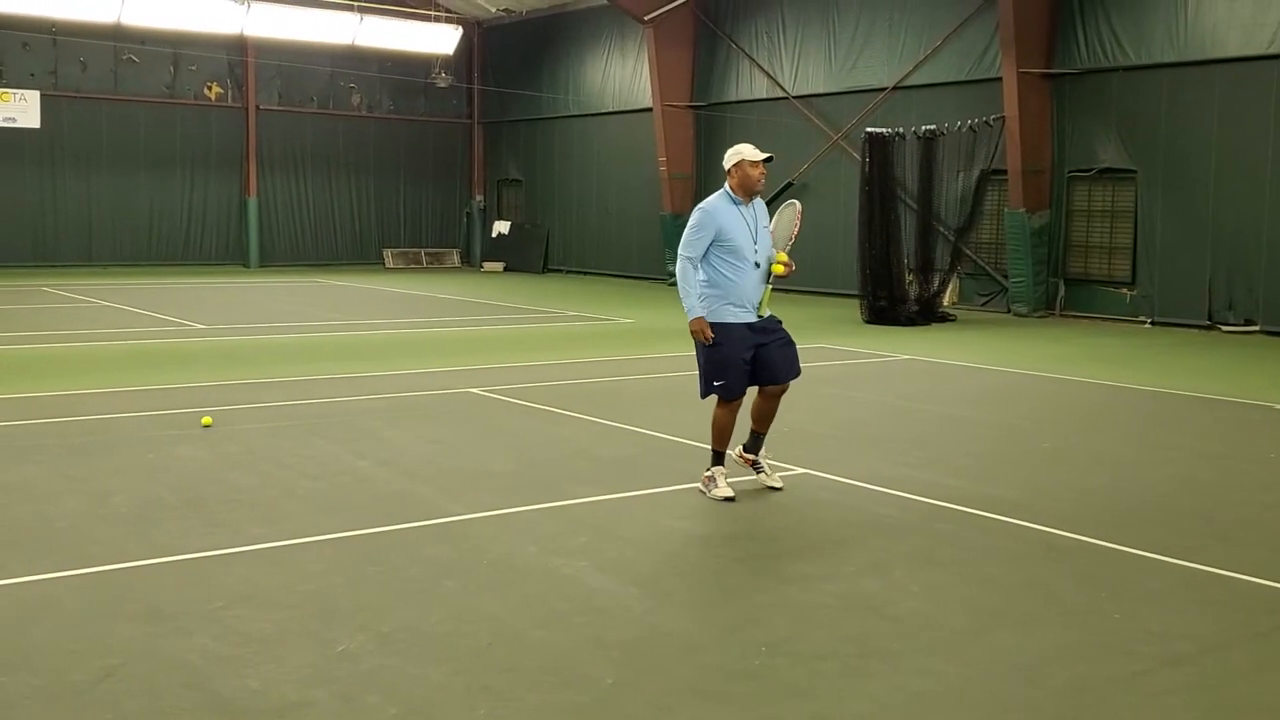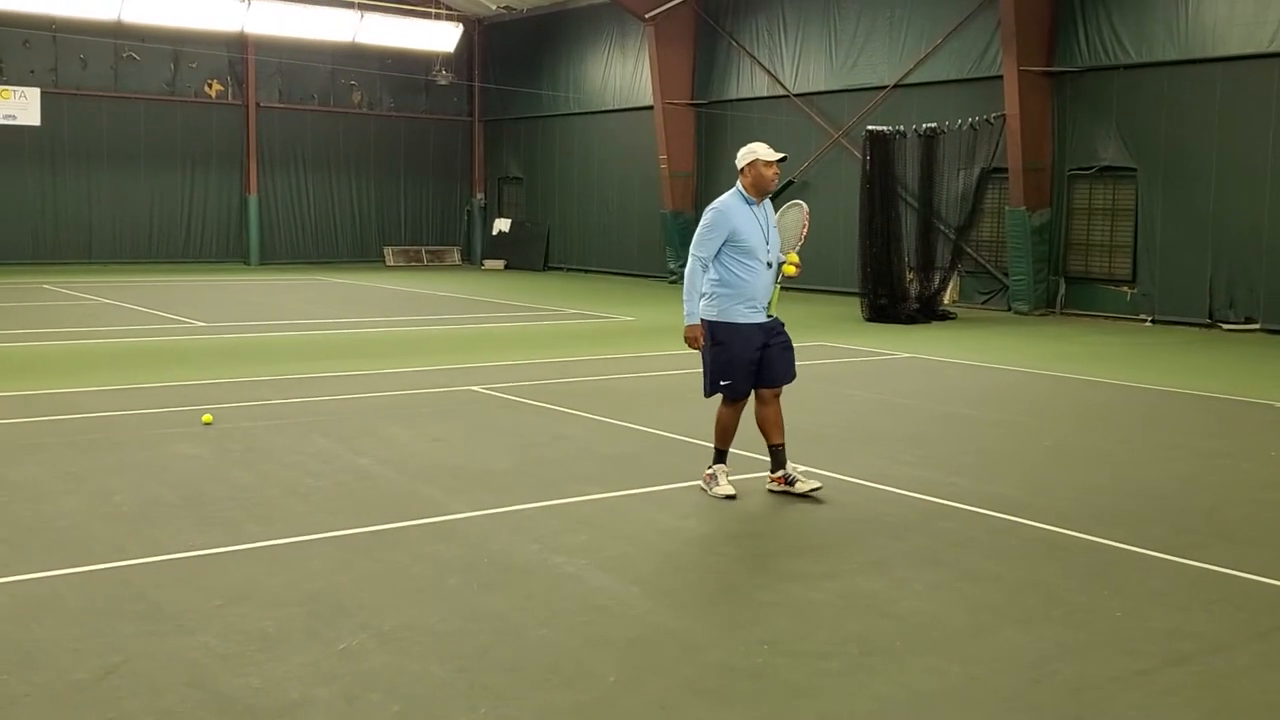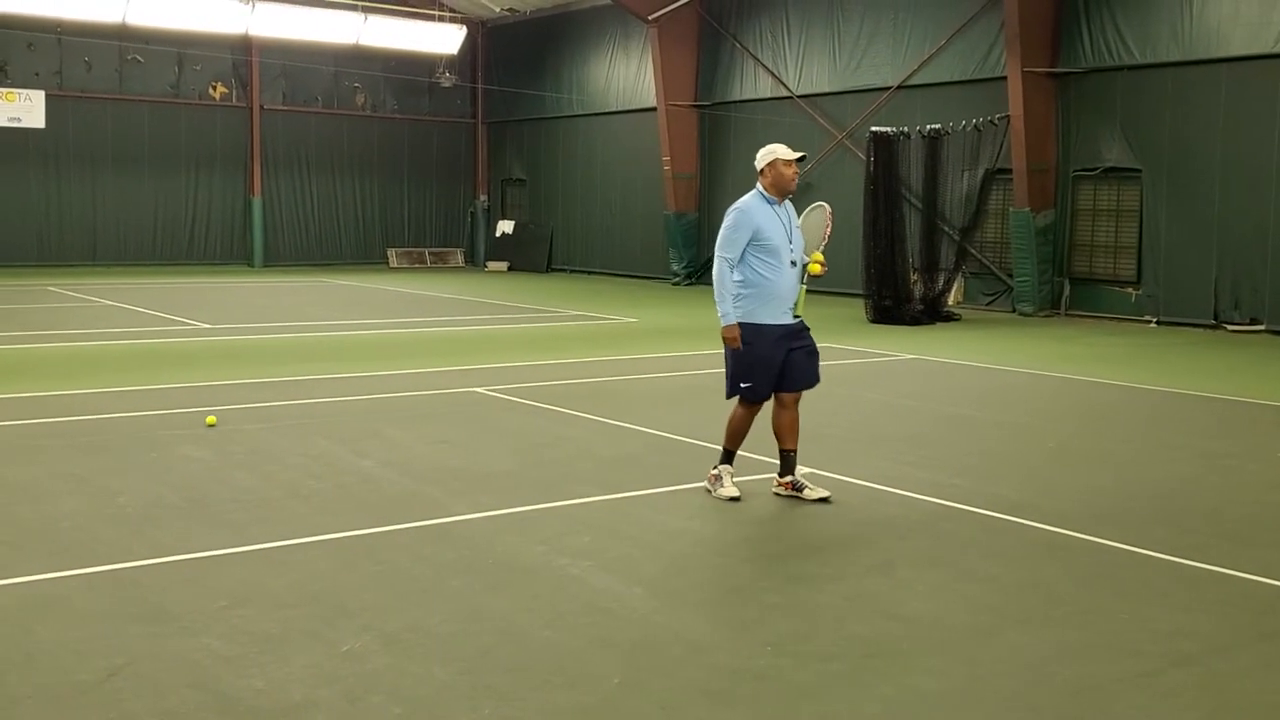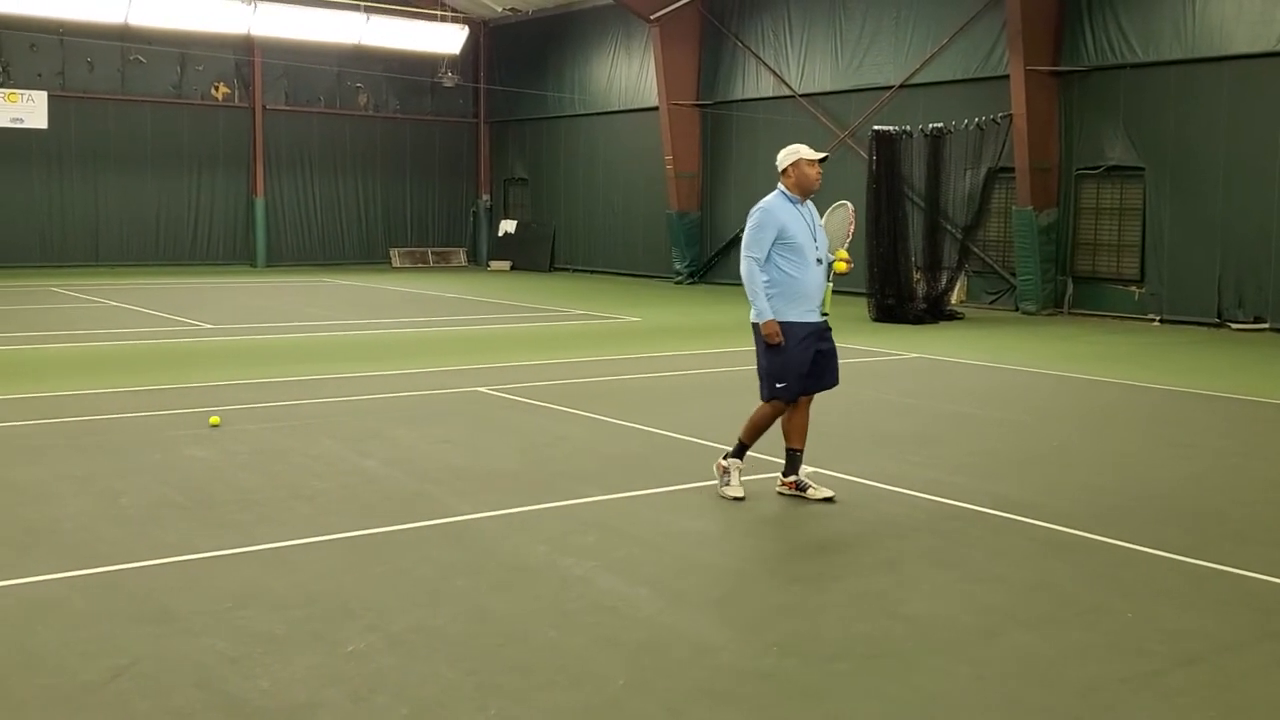
dt=0.3s
person 1, frame 1
left shoulder: (760, 208)
right shoulder: (710, 211)
right elbow: (685, 262)
left wrist: (780, 264)
right wrist: (694, 313)
left hip: (760, 318)
right hip: (722, 322)
left knee: (777, 384)
right knee: (731, 398)
left ankle: (752, 451)
right ankle: (714, 471)
person 1, frame 2
left shoulder: (766, 207)
right shoulder: (722, 211)
right elbow: (696, 264)
left wrist: (784, 263)
right wrist: (692, 318)
left hip: (765, 320)
right hip: (729, 322)
left knee: (770, 393)
right knee: (735, 398)
left ankle: (779, 472)
right ankle: (716, 470)
person 1, frame 3
left shoulder: (788, 209)
right shoulder: (745, 211)
right elbow: (722, 265)
left wrist: (810, 263)
right wrist: (728, 319)
left hip: (789, 323)
right hip: (754, 325)
left knee: (790, 397)
right knee: (752, 401)
left ankle: (787, 477)
right ankle: (722, 470)
person 1, frame 4
left shoulder: (809, 209)
right shoulder: (769, 210)
right elbow: (749, 264)
left wrist: (835, 262)
right wrist: (765, 316)
left hip: (812, 321)
right hip: (782, 323)
left knee: (803, 398)
right knee: (780, 400)
left ankle: (791, 476)
right ankle: (732, 460)
